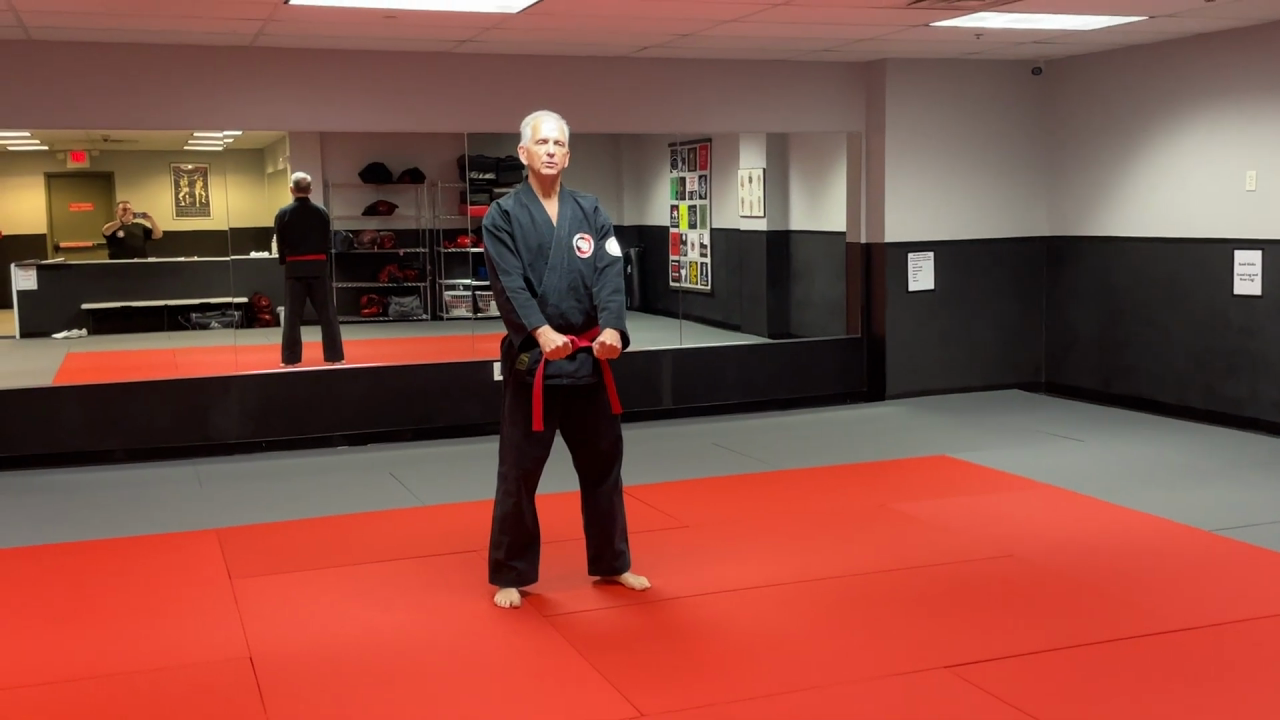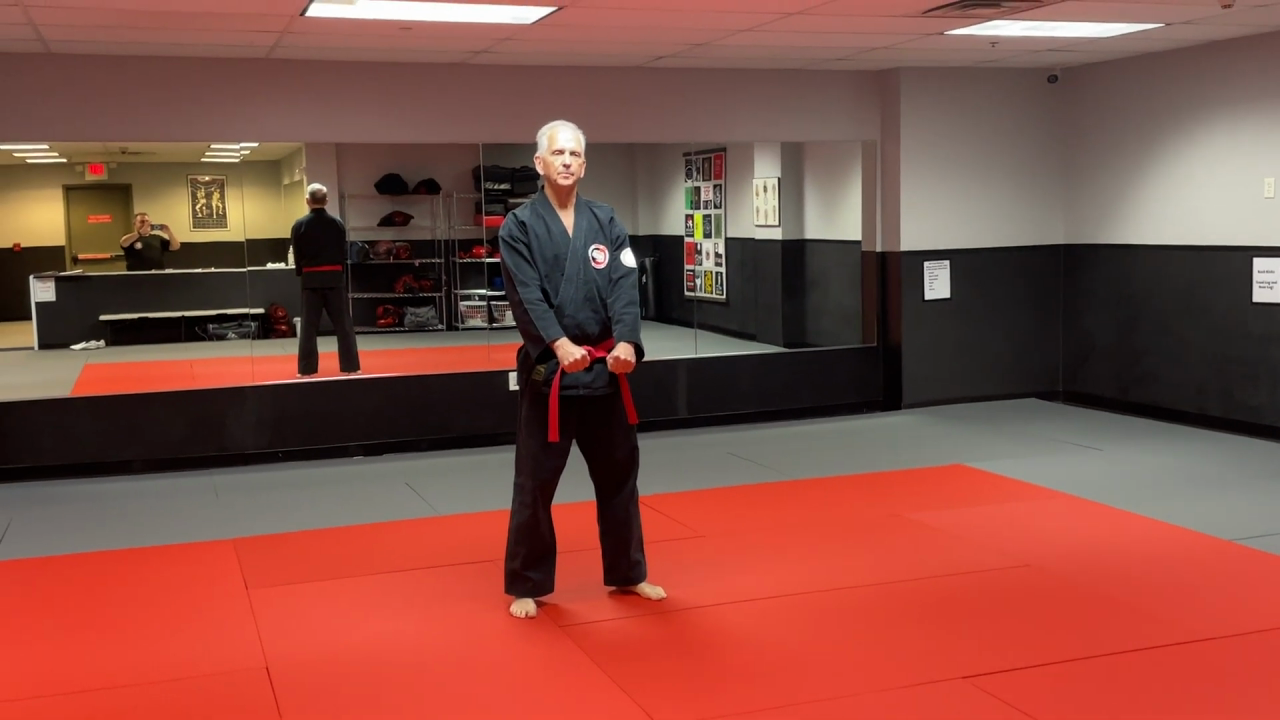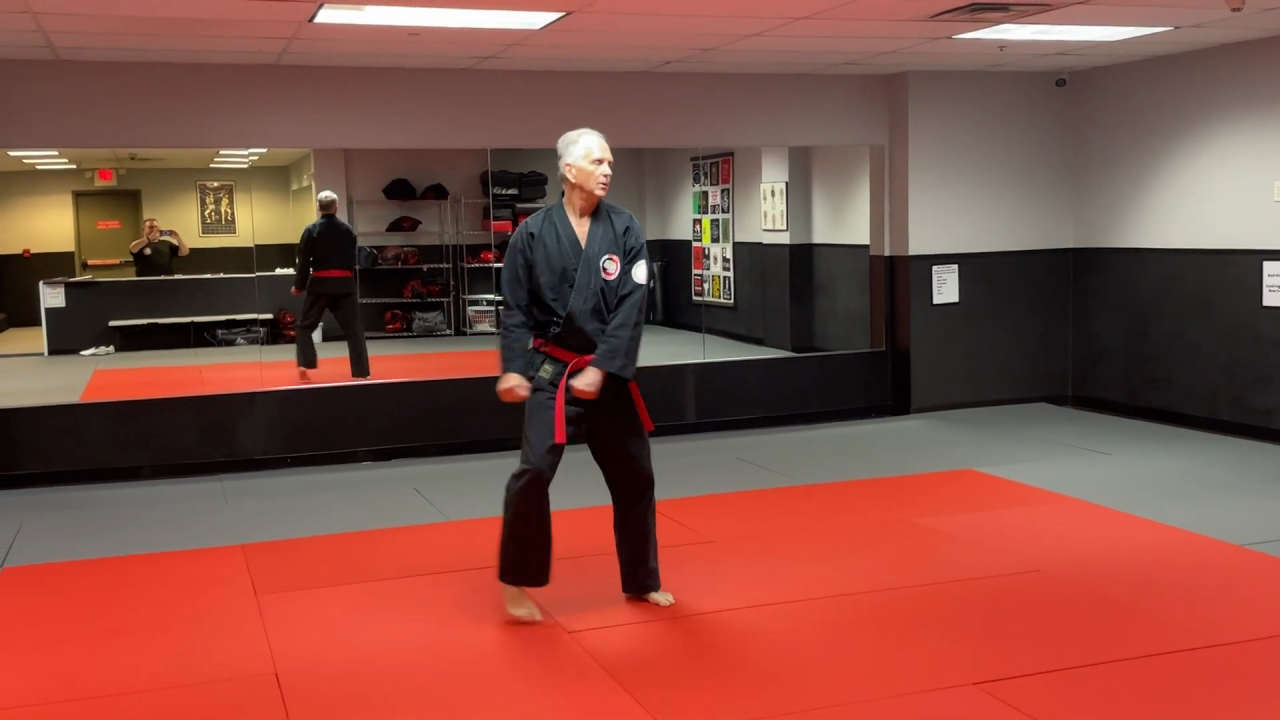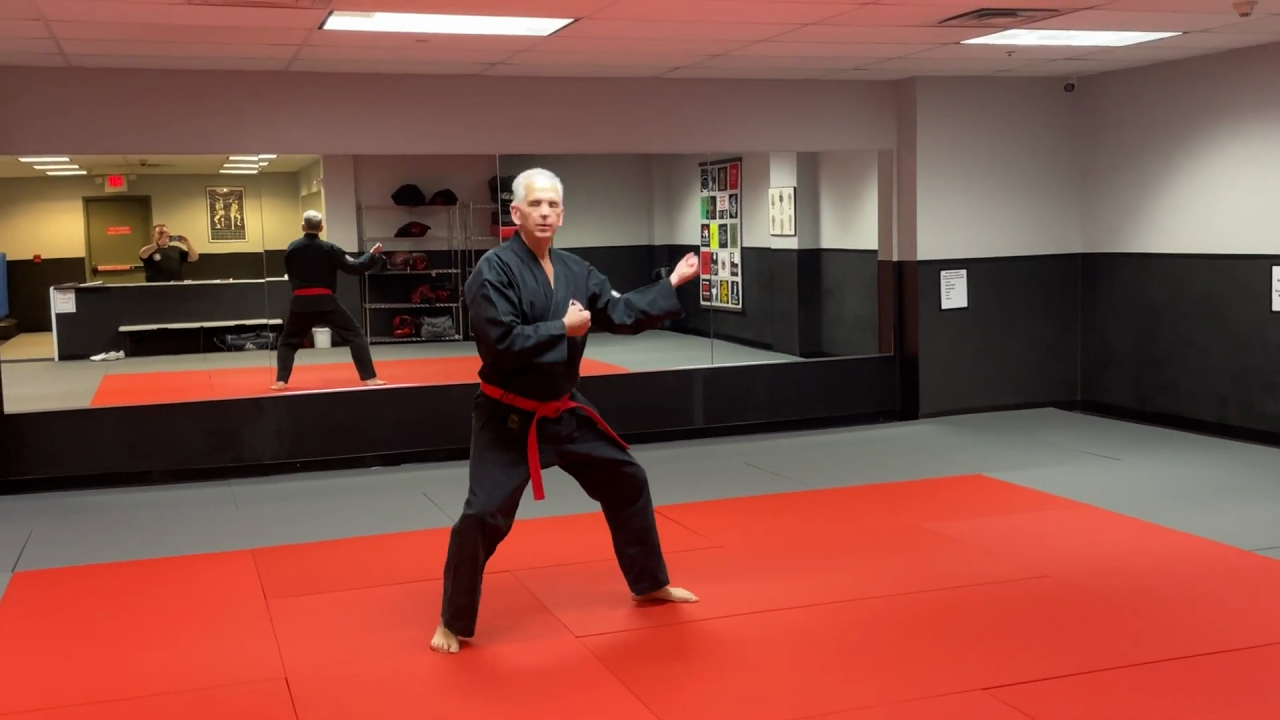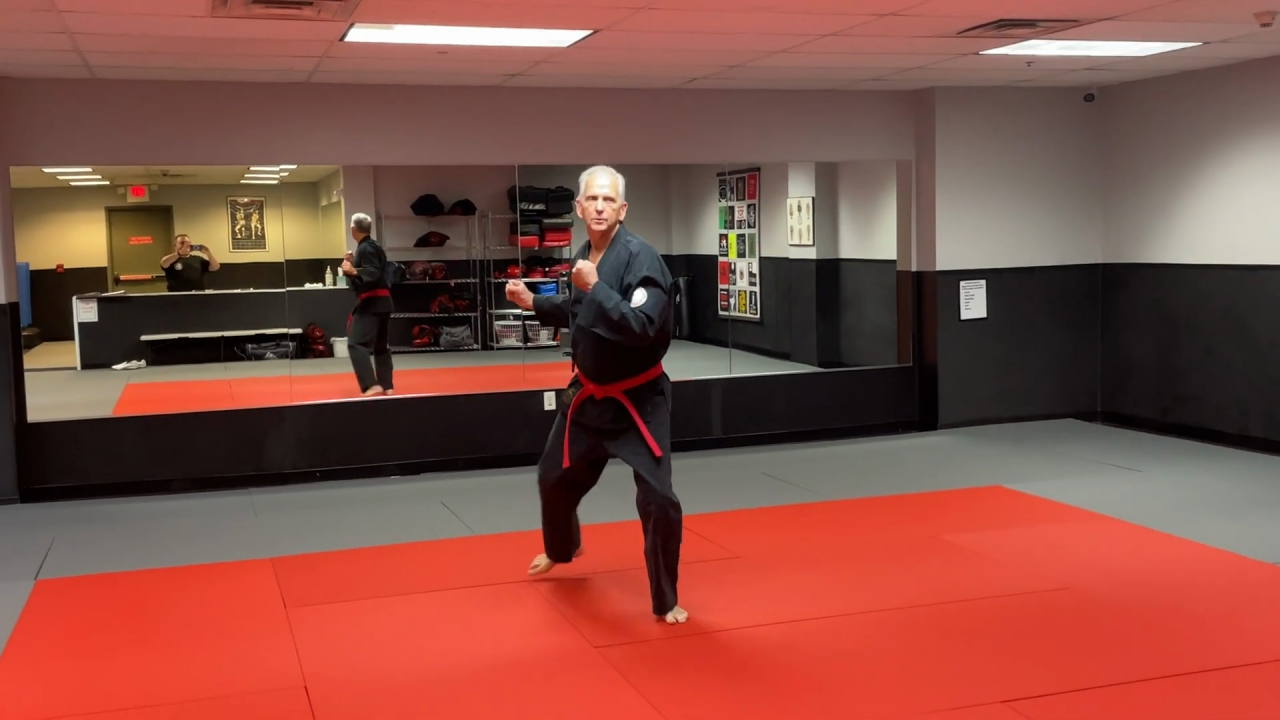
dt=1s
person 1, frame 1
left shoulder: (590, 211)
right shoulder: (503, 215)
left elbow: (609, 273)
right elbow: (509, 284)
left wrist: (611, 328)
right wrist: (541, 332)
left hip: (587, 357)
right hip: (531, 358)
left knee: (602, 464)
right knee: (519, 472)
left ankle: (611, 563)
right ankle: (510, 575)
person 1, frame 2
left shoulder: (606, 222)
right shoulder: (519, 226)
left elbow: (624, 286)
right elbow: (526, 296)
left wrist: (626, 342)
right wrist: (560, 344)
left hip: (604, 367)
right hip: (548, 369)
left knee: (618, 474)
right knee: (535, 482)
left ankle: (627, 573)
right ankle: (526, 585)
person 1, frame 3
left shoulder: (625, 228)
right shoulder: (534, 232)
left elbow: (631, 307)
right elbow: (516, 307)
left wrist: (602, 368)
right wrist: (513, 368)
left hip: (608, 374)
right hip: (553, 371)
left knee: (635, 479)
right knee: (534, 472)
left ankle: (642, 582)
right ankle: (520, 582)
person 1, frame 4
left shoulder: (574, 268)
right shoulder: (495, 268)
left elbow: (620, 313)
right elbow: (500, 343)
left wrist: (671, 284)
right wrist: (561, 329)
left hip: (564, 411)
right hip: (508, 416)
left knee: (627, 482)
right knee: (482, 516)
left ankle: (651, 584)
right ankle: (454, 622)
person 1, frame 5
left shoulder: (640, 257)
right shoulder: (584, 257)
left elbow: (642, 327)
left wrist: (593, 288)
right wrist: (534, 303)
left hip: (638, 397)
right hip: (588, 394)
left knee: (658, 499)
right knee: (555, 478)
left ankle: (666, 601)
right ankle: (562, 550)
person 2, frame 1
left shoulder: (283, 214)
right shoulder: (321, 212)
left elbow: (280, 244)
right elbow: (328, 242)
left hip: (295, 267)
right hip: (318, 266)
left knee: (292, 314)
right knee: (327, 313)
left ankle: (290, 359)
right ankle: (335, 356)
person 2, frame 2
left shoulder: (300, 225)
right shoulder: (337, 224)
left elbow: (297, 255)
right elbow: (344, 253)
left hip: (311, 279)
right hip: (334, 277)
left knee: (308, 325)
right knee: (343, 323)
left ankle: (306, 369)
right ankle: (351, 367)
person 2, frame 3
left shoulder: (312, 230)
right shoulder: (348, 230)
left elbow: (304, 260)
right elbow: (353, 259)
left wrist: (299, 285)
left hip: (320, 283)
right hip: (345, 283)
left knee: (305, 327)
right knee: (354, 329)
left ankle: (306, 364)
right ankle: (361, 373)
person 2, frame 4
left shoulder: (292, 248)
right shoulder: (329, 249)
right elbow: (354, 267)
right wrist: (373, 255)
left hip: (300, 302)
right hip: (325, 301)
left knee: (288, 341)
right knee: (355, 335)
left ankle: (281, 381)
right ankle: (369, 377)
person 2, frame 5
left shoulder: (366, 248)
right shoulder: (371, 246)
left elbow: (373, 273)
left wrist: (353, 271)
right wrist: (353, 264)
left hip: (372, 302)
right hip: (381, 302)
left knee: (357, 343)
right knee: (381, 347)
left ankle: (372, 385)
right ankle: (387, 386)
